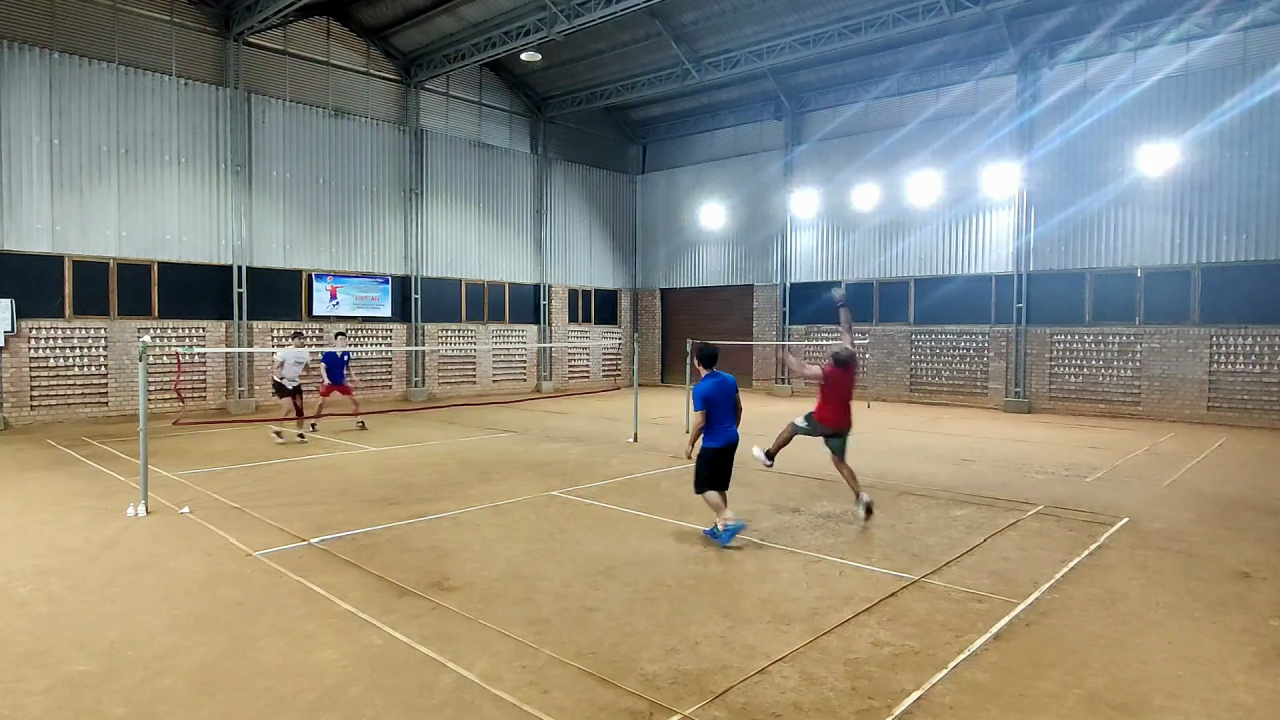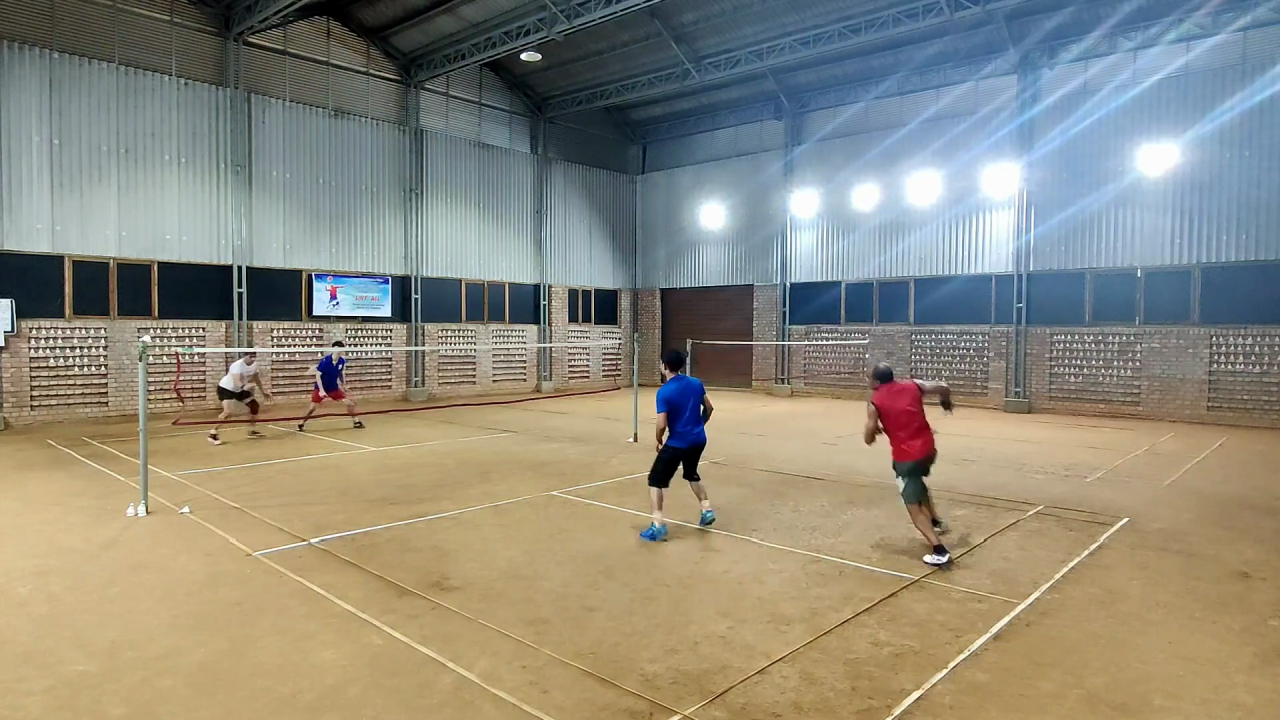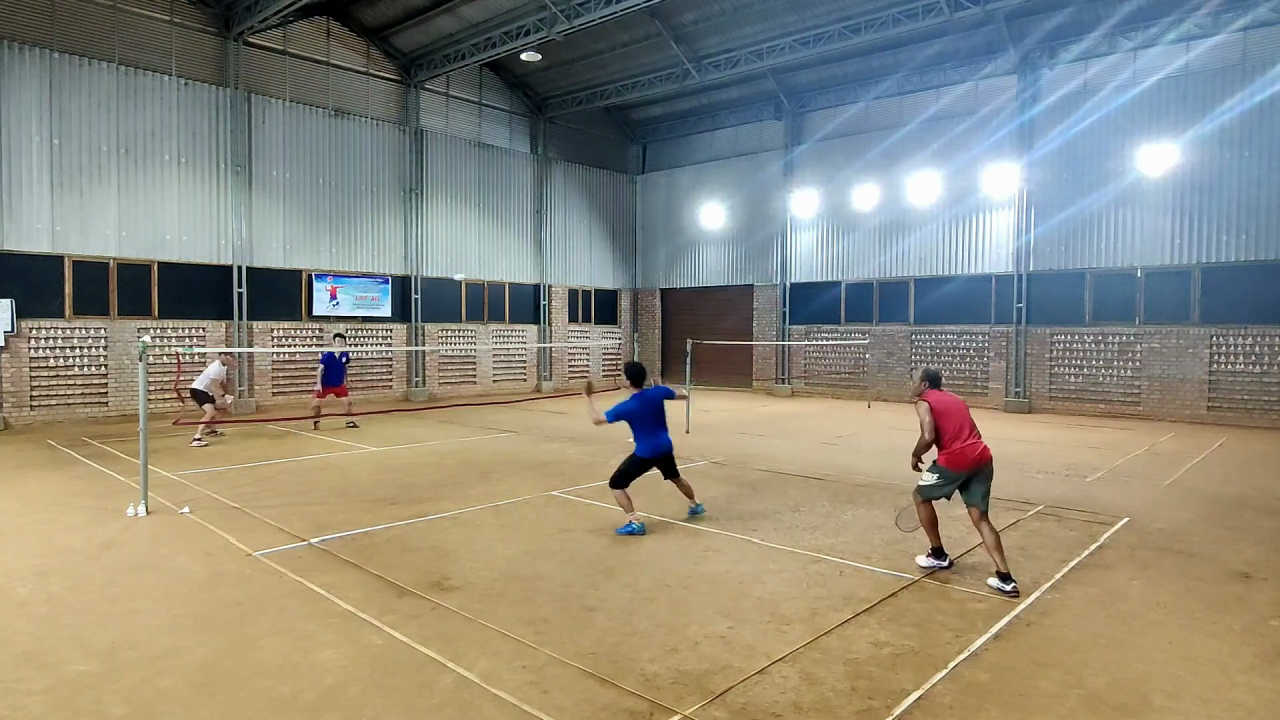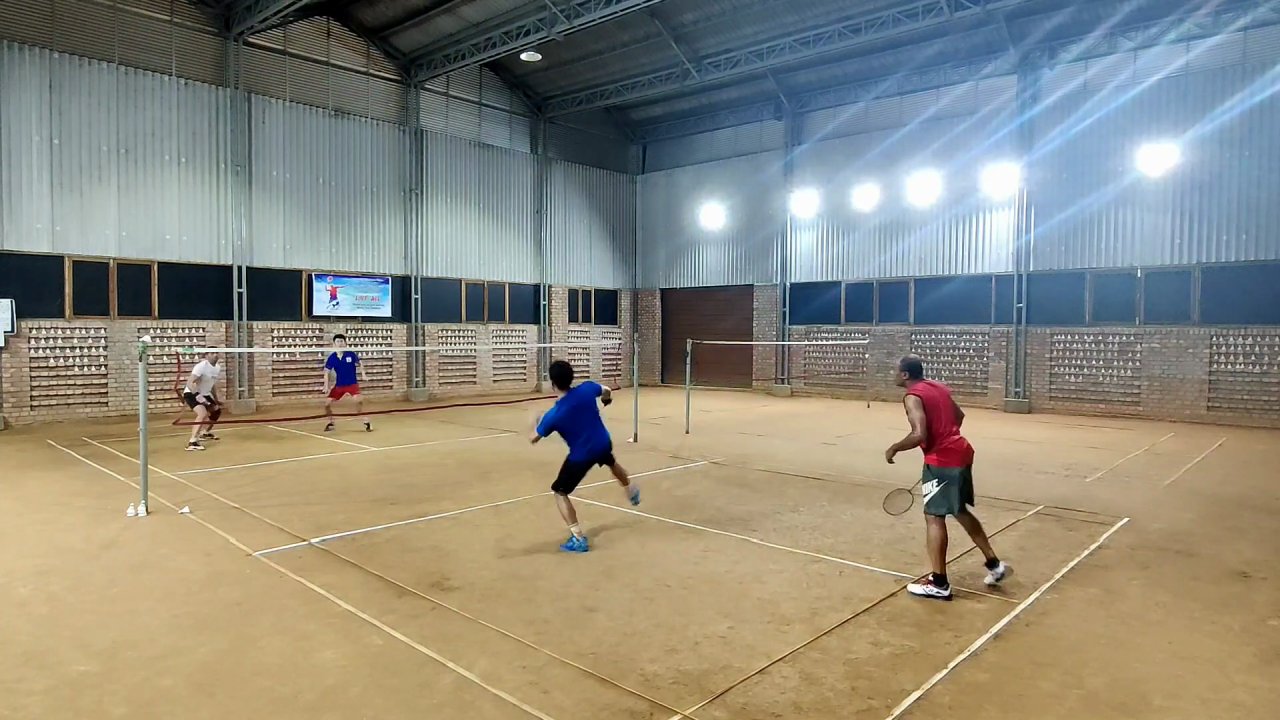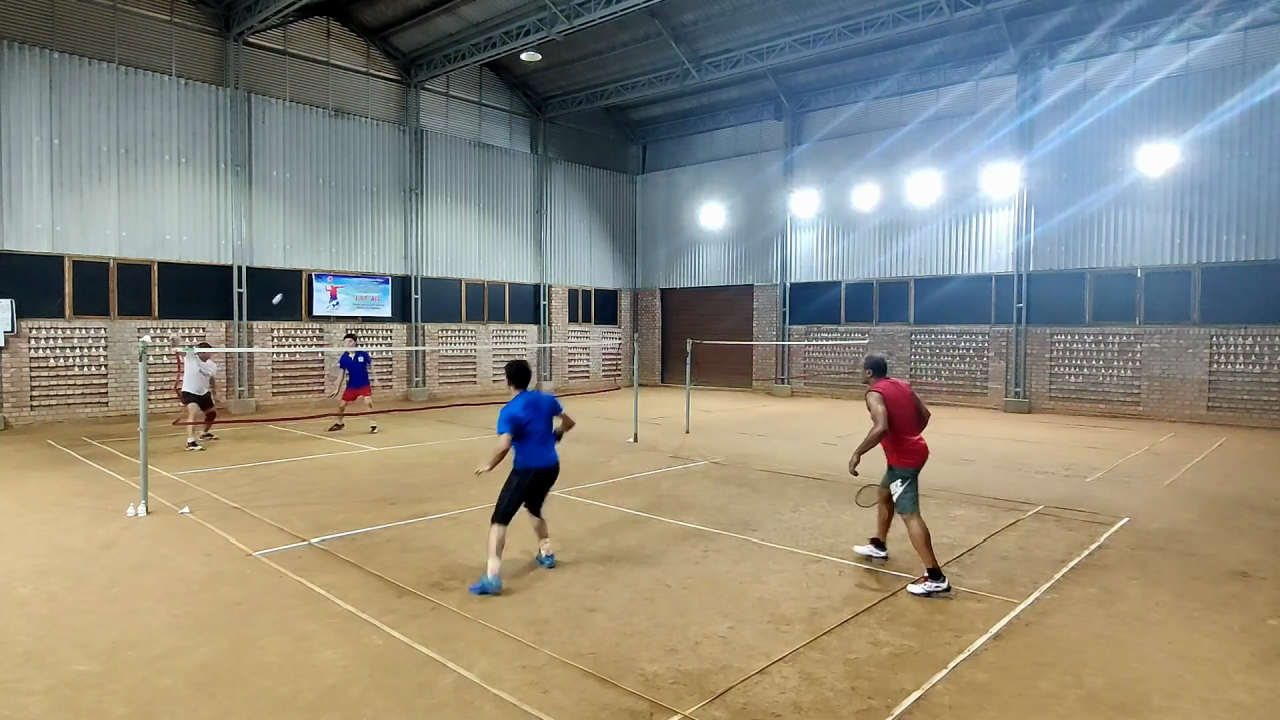
dt=0.4s
person 1, frame 1
left shoulder: (825, 373)
right shoulder: (851, 363)
left elbow: (798, 370)
right elbow: (847, 333)
left wrist: (786, 356)
right wrist: (842, 306)
left hip: (823, 420)
right hip: (843, 422)
left knee: (791, 429)
right knee: (839, 462)
left ankle: (769, 456)
right ankle: (860, 497)
person 1, frame 2
left shoulder: (875, 403)
right shoulder: (912, 386)
left elbow: (869, 438)
right elbow: (943, 387)
left wrist: (877, 430)
right wrist: (946, 402)
left hip: (906, 456)
right hip: (928, 449)
left knee: (914, 505)
right knee: (915, 484)
left ankle: (939, 551)
right ankle: (935, 522)
person 1, frame 3
left shoulder: (924, 402)
right shoulder: (955, 399)
left elbow: (928, 437)
left wrist: (915, 455)
left hip: (954, 461)
right hip: (982, 458)
left knee: (921, 497)
right knee: (980, 519)
left ankle: (938, 555)
right ankle: (1006, 579)
person 1, frame 4
left shoulder: (913, 396)
right shoulder: (939, 387)
left elbow: (919, 435)
right elbow: (959, 416)
left wrist: (893, 449)
left hip: (942, 461)
right hip: (963, 453)
left knee: (934, 518)
right knee: (960, 511)
left ankle: (938, 583)
right ankle: (994, 564)
person 1, frame 5
left shoulder: (874, 393)
right shoulder: (902, 386)
left elbow: (881, 428)
right elbow: (925, 415)
left wrist: (857, 453)
left hip: (902, 458)
right hip: (917, 450)
left knee: (909, 515)
right knee: (884, 494)
left ankle: (935, 577)
right ankle: (878, 546)
person 2, frame 1
left shoulder: (701, 389)
right shoulder: (729, 380)
left elbow: (700, 422)
right elbow: (738, 408)
left wrist: (690, 444)
left hip: (714, 443)
right hip: (732, 439)
left knee: (703, 486)
right knee: (719, 485)
left ankle: (729, 521)
right ankle: (721, 527)
person 2, frame 2
left shoulder: (664, 392)
right shoulder: (696, 383)
left elbow: (661, 424)
right elbow: (709, 408)
left wrist: (658, 440)
left hip: (677, 444)
right hip: (698, 440)
left knee: (656, 481)
right knee: (691, 475)
left ankle: (658, 526)
right ankle: (706, 509)
person 2, frame 3
left shoulder: (625, 407)
right shoulder: (658, 392)
left elbow: (597, 420)
right elbow: (683, 395)
left wrist: (588, 397)
right wrist: (665, 390)
left hip: (644, 454)
right hip: (665, 448)
left knee: (616, 485)
right knee: (675, 477)
left ankle: (635, 523)
right ankle: (695, 505)
person 2, frame 4
left shoulder: (554, 415)
right shoulder: (587, 390)
left elbow: (534, 438)
right elbow: (606, 391)
left wrist: (536, 429)
right wrist: (606, 399)
left hip: (580, 457)
right hip: (603, 445)
left knee: (560, 493)
right knee: (610, 462)
left ankle: (578, 538)
right ankle: (631, 491)
person 2, frame 5
left shoulder: (509, 412)
right shoulder: (546, 400)
left elbow: (504, 447)
right elbow: (569, 422)
left wrist: (488, 465)
right wrist: (558, 433)
left hip: (527, 470)
right hip: (551, 467)
left knee: (499, 520)
right knee: (533, 507)
left ankle: (493, 576)
right ankle: (547, 553)
